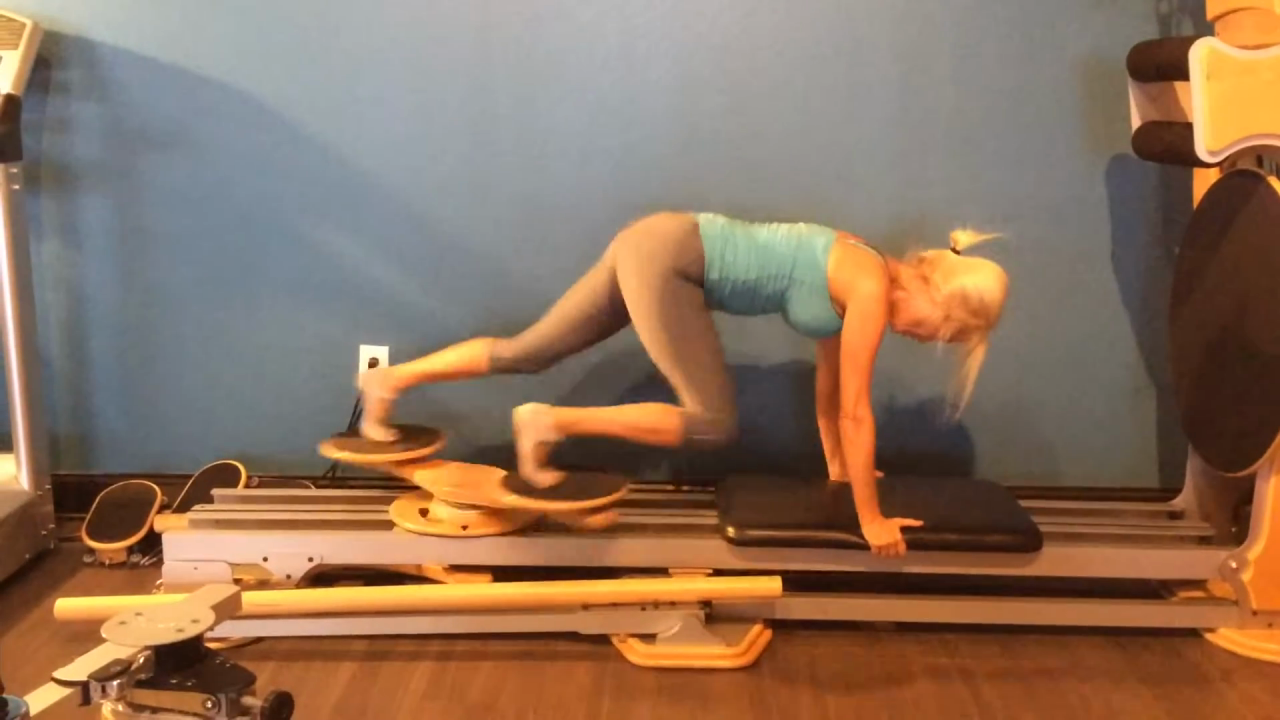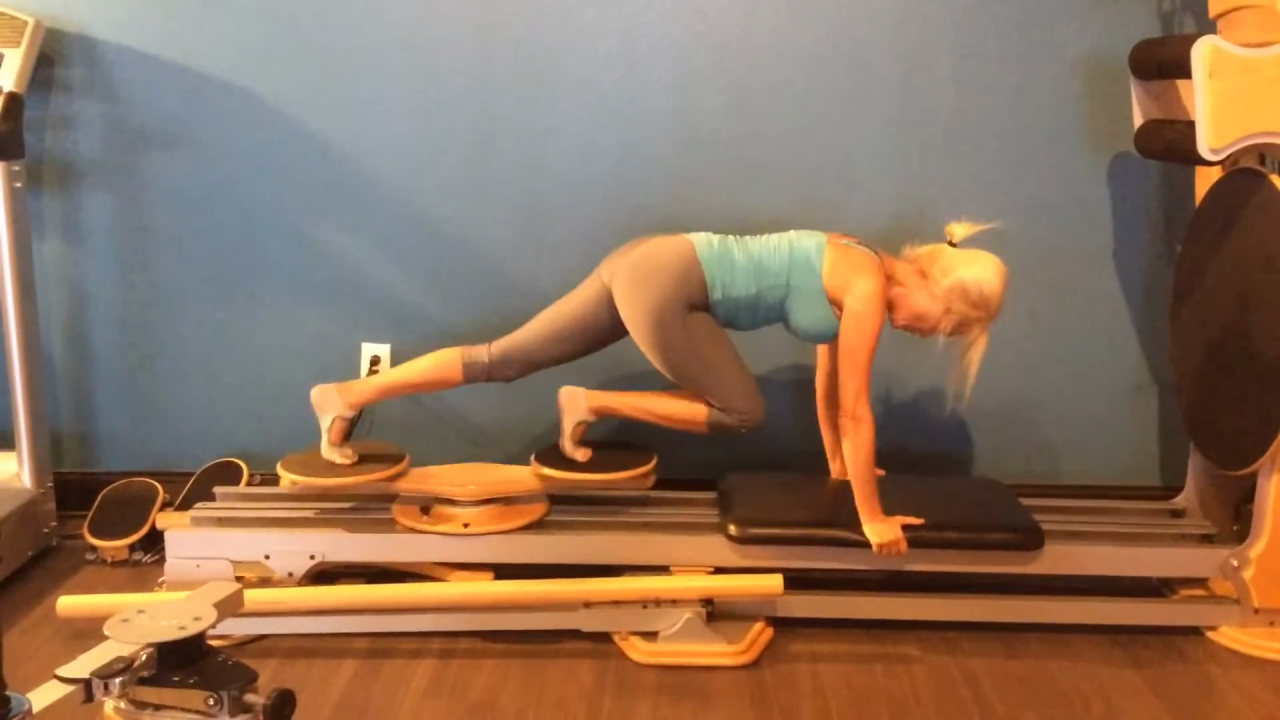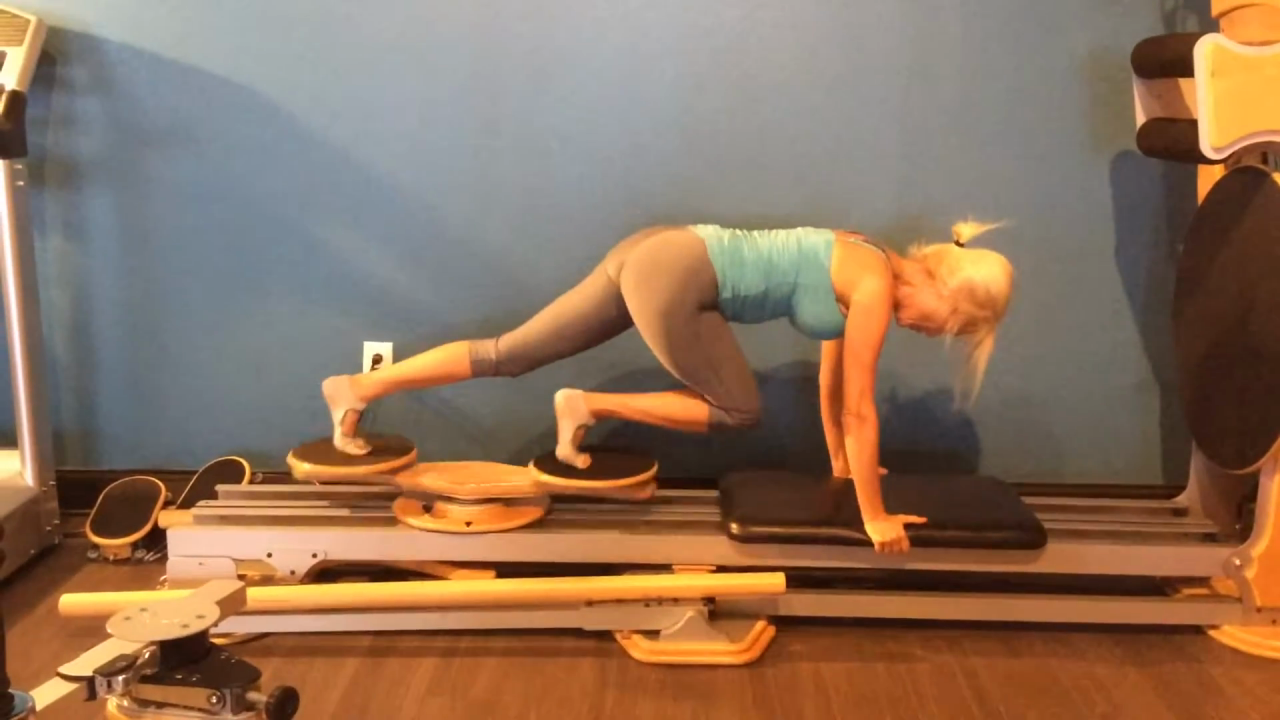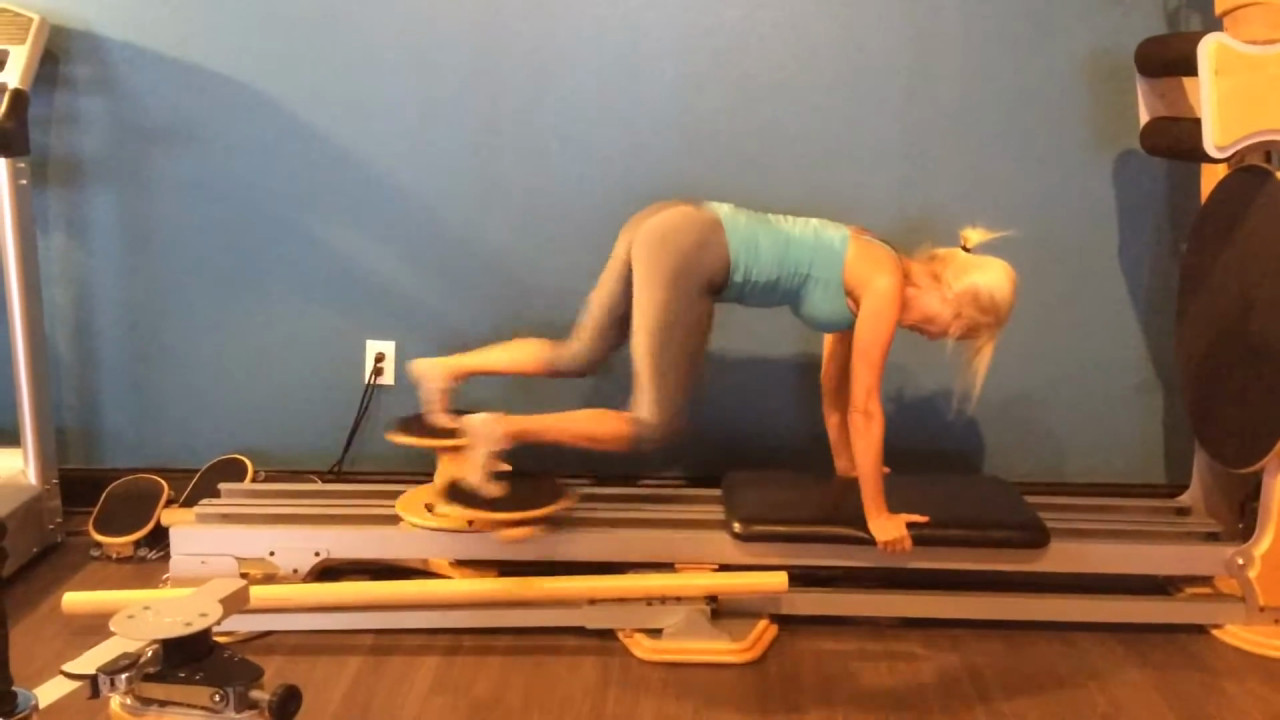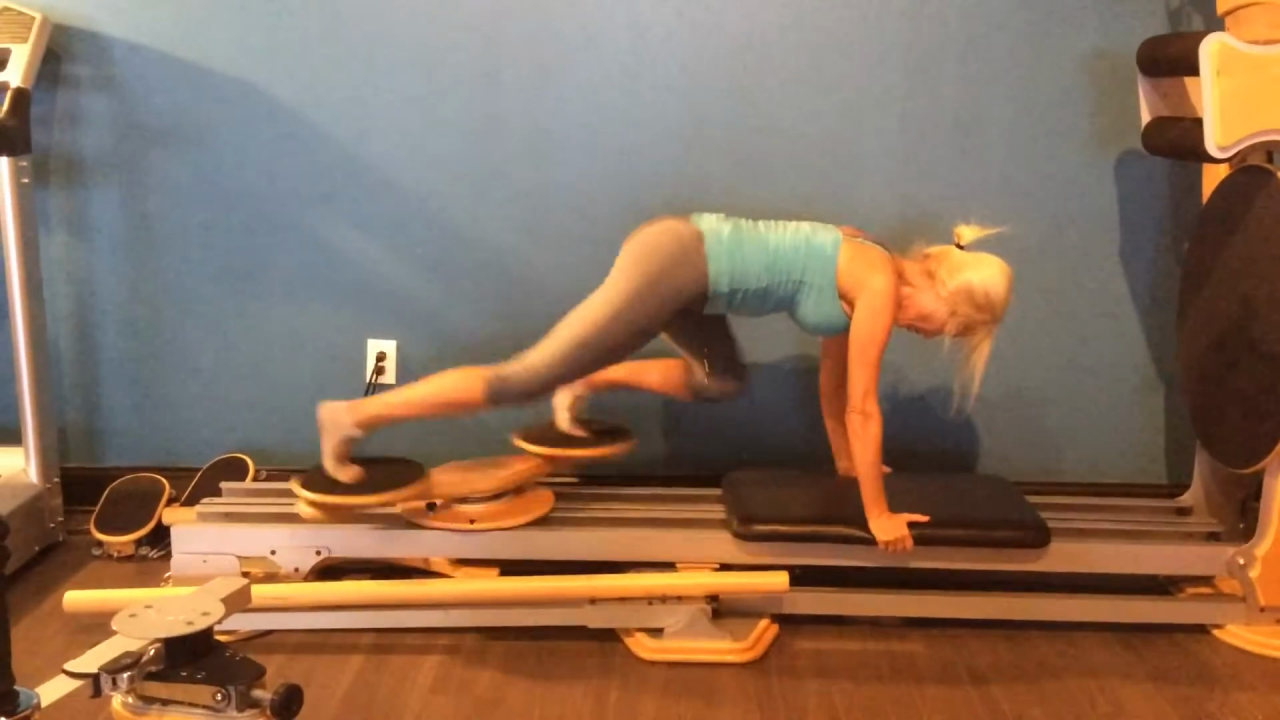
dt=0.3s
person 1, frame 1
left shoulder: (856, 279)
right shoulder: (873, 288)
left elbow: (830, 385)
right elbow: (856, 411)
left wrist: (839, 470)
right wrist: (871, 518)
left hip: (657, 246)
right hip: (666, 254)
left knee: (529, 352)
right knee: (714, 426)
left ankle: (389, 382)
right ankle: (549, 424)
person 1, frame 2
left shoulder: (857, 273)
right shoulder: (870, 288)
left elbow: (826, 388)
right elbow: (853, 412)
left wrist: (840, 470)
right wrist: (872, 516)
left hip: (645, 265)
right hip: (664, 285)
left knee: (500, 359)
right knee: (743, 413)
left ankle: (343, 396)
right ankle: (591, 403)
person 1, frame 3
left shoulder: (861, 271)
right shoulder: (878, 287)
left elbow: (831, 382)
right elbow: (857, 410)
left wrist: (842, 466)
right wrist: (874, 514)
left hip: (654, 252)
right hip: (671, 279)
left knee: (507, 354)
right knee: (738, 409)
left ankle: (357, 389)
right ankle: (586, 407)
person 1, frame 4
left shoulder: (867, 277)
right shoulder: (887, 284)
left elbow: (834, 383)
right elbow: (863, 406)
left wrist: (843, 468)
right wrist: (877, 515)
left hip: (667, 226)
right hip: (684, 249)
left knee: (579, 358)
right knee: (656, 423)
left ankle: (441, 370)
right ankle: (502, 430)
person 1, frame 5
left shoulder: (863, 272)
right shoulder: (882, 286)
left elbow: (834, 377)
right elbow: (861, 408)
left wrist: (846, 463)
right wrist: (877, 512)
left hip: (683, 249)
right hip: (675, 264)
left knee: (721, 378)
right knee: (525, 378)
left ankle: (593, 377)
right ankle: (352, 416)
